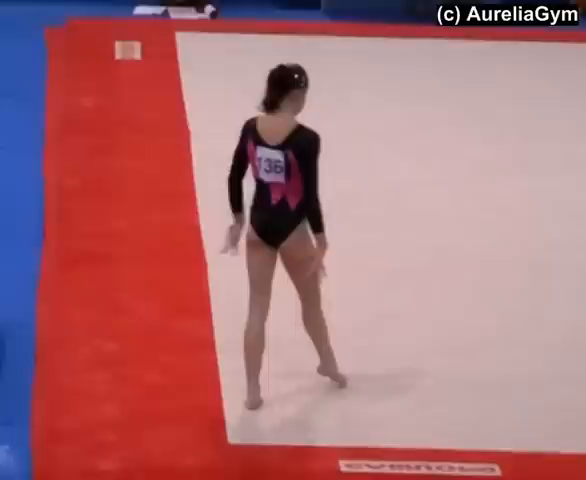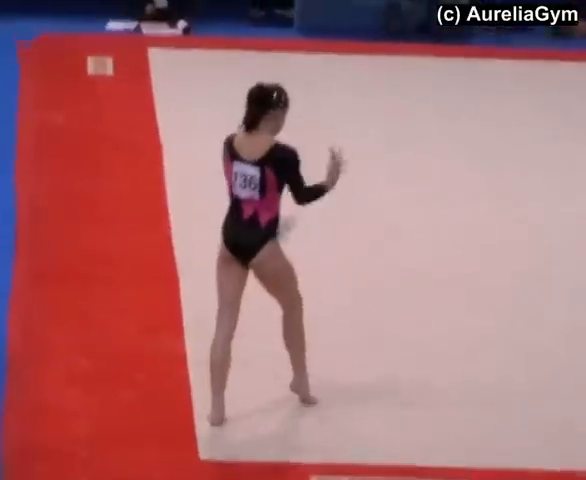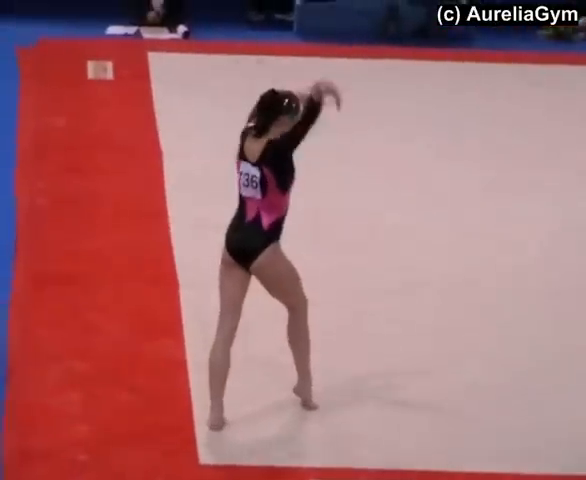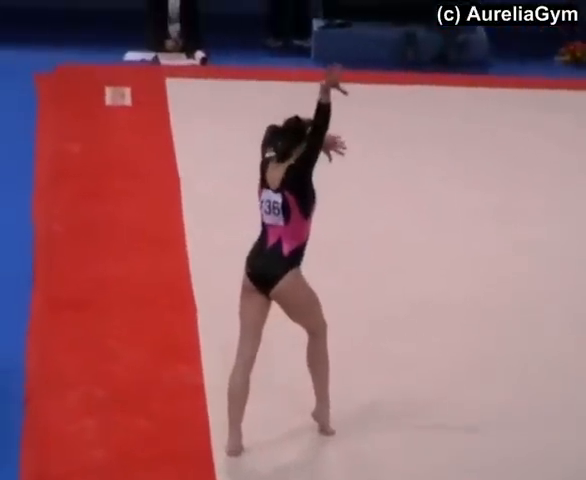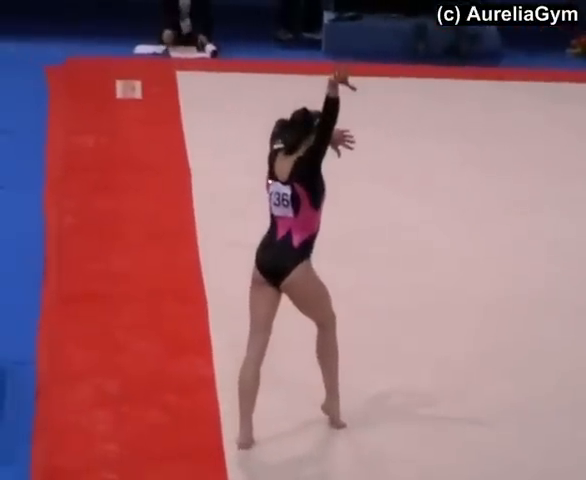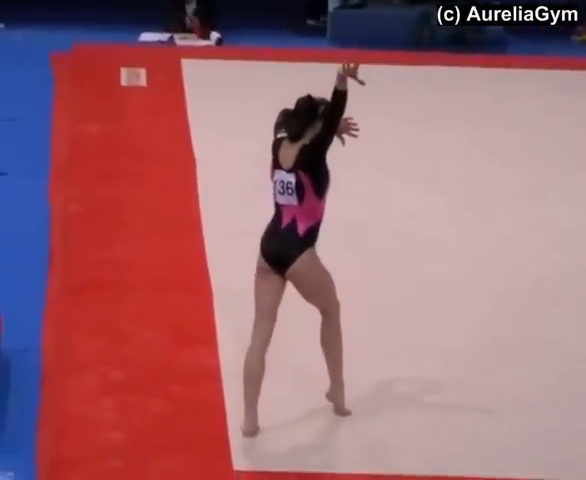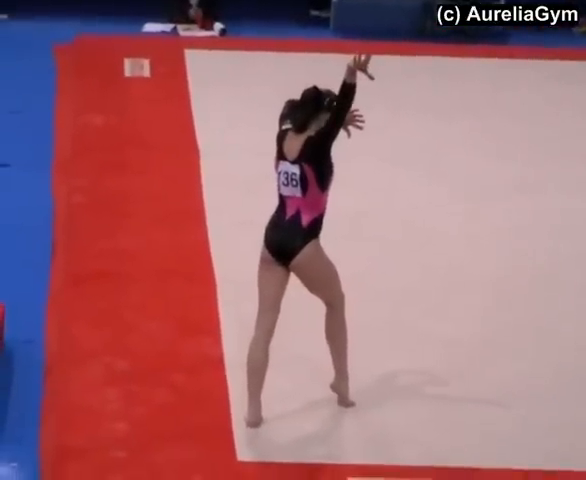
dt=0.7s
person 1, frame 1
left shoulder: (250, 129)
right shoulder: (306, 139)
left elbow: (234, 180)
right elbow: (310, 193)
left wrist: (237, 221)
right wrist: (320, 241)
left hip: (258, 224)
right hip: (290, 227)
left knee: (257, 309)
right knee: (311, 300)
left ankle: (253, 390)
right ankle: (329, 365)
person 1, frame 2
left shoulder: (230, 144)
right shoulder: (283, 155)
right elbow: (302, 196)
right wrist: (330, 180)
left hip: (231, 239)
right hip: (260, 243)
left knee: (225, 324)
right knee: (292, 307)
left ankle: (217, 407)
right ankle: (301, 384)
person 1, frame 3
left shoulder: (247, 138)
right shoulder: (277, 151)
left elbow: (266, 114)
right elbow: (301, 127)
left wrist: (306, 100)
right wrist: (316, 98)
left hip: (234, 241)
right hip: (262, 247)
left knee: (225, 329)
right knee: (298, 308)
left ankle: (216, 413)
right ankle: (304, 388)
person 1, frame 4
left shoulder: (267, 166)
right shoulder: (298, 174)
left elbow: (274, 133)
right elbow: (317, 137)
left wrist: (319, 140)
right wrist: (326, 93)
left hip: (255, 267)
right hip: (282, 273)
left knee: (245, 353)
right knee: (317, 330)
left ankle: (234, 437)
right ankle: (322, 411)
person 1, frame 5
left shoulder: (275, 159)
right shoulder: (307, 167)
left elbow: (290, 130)
right elbow: (324, 133)
left wrist: (328, 136)
right wrist: (334, 89)
left hip: (264, 260)
right hip: (292, 265)
left knee: (255, 346)
right knee: (327, 323)
left ankle: (245, 430)
right ankle: (332, 404)
person 1, frame 6
left shoulder: (279, 146)
right shoulder: (311, 154)
left elbow: (293, 121)
right elbow: (330, 122)
left wrist: (333, 126)
right wrist: (342, 83)
left hip: (270, 247)
right hip: (297, 252)
left knee: (260, 333)
right knee: (331, 311)
left ankle: (249, 418)
right ankle: (337, 392)
person 1, frame 7
left shoulder: (284, 138)
right shoulder: (317, 146)
left elbow: (305, 116)
right elbow: (339, 113)
left wrist: (338, 120)
right wrist: (351, 78)
left hip: (273, 238)
right hip: (301, 243)
left knee: (263, 325)
right knee: (335, 303)
left ankle: (253, 409)
right ankle: (341, 382)
